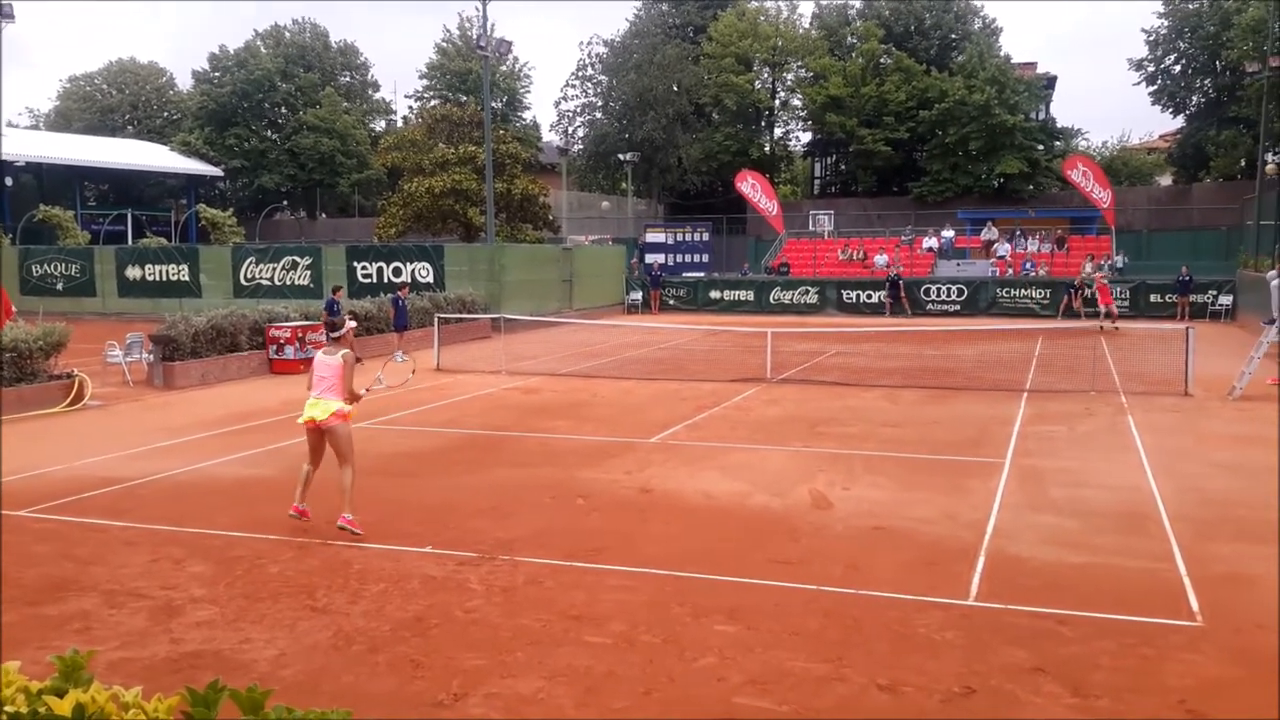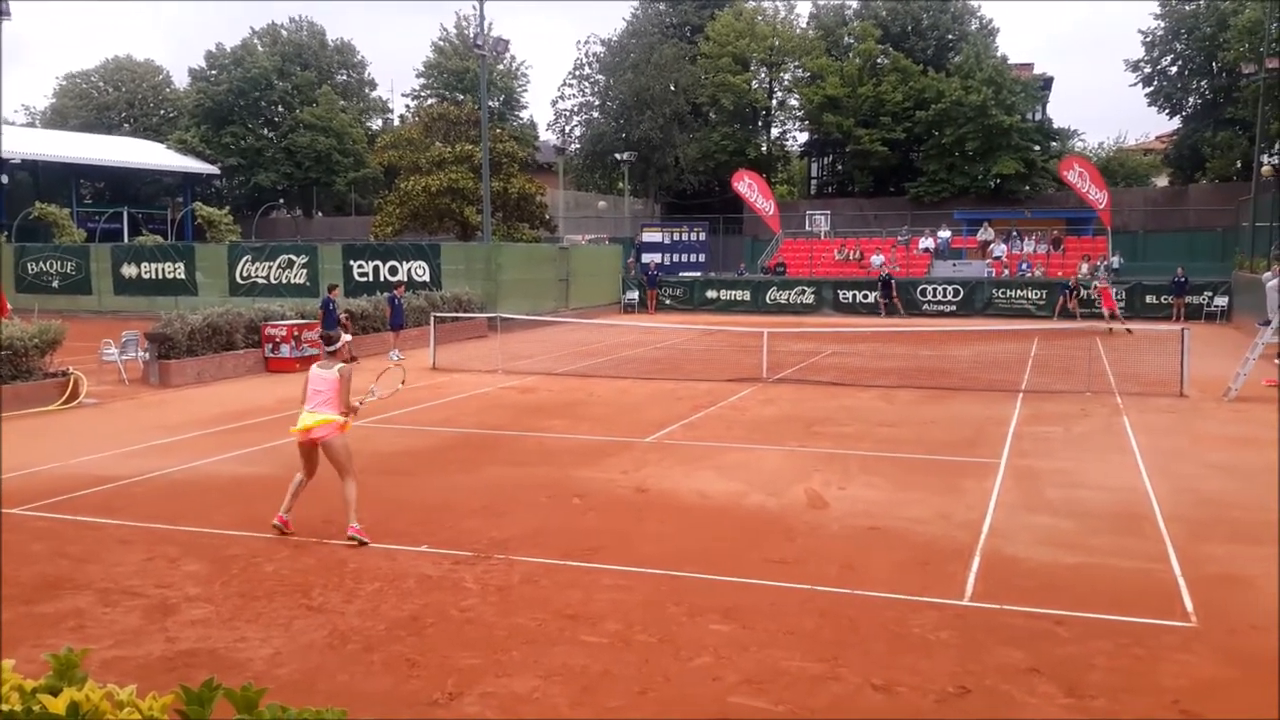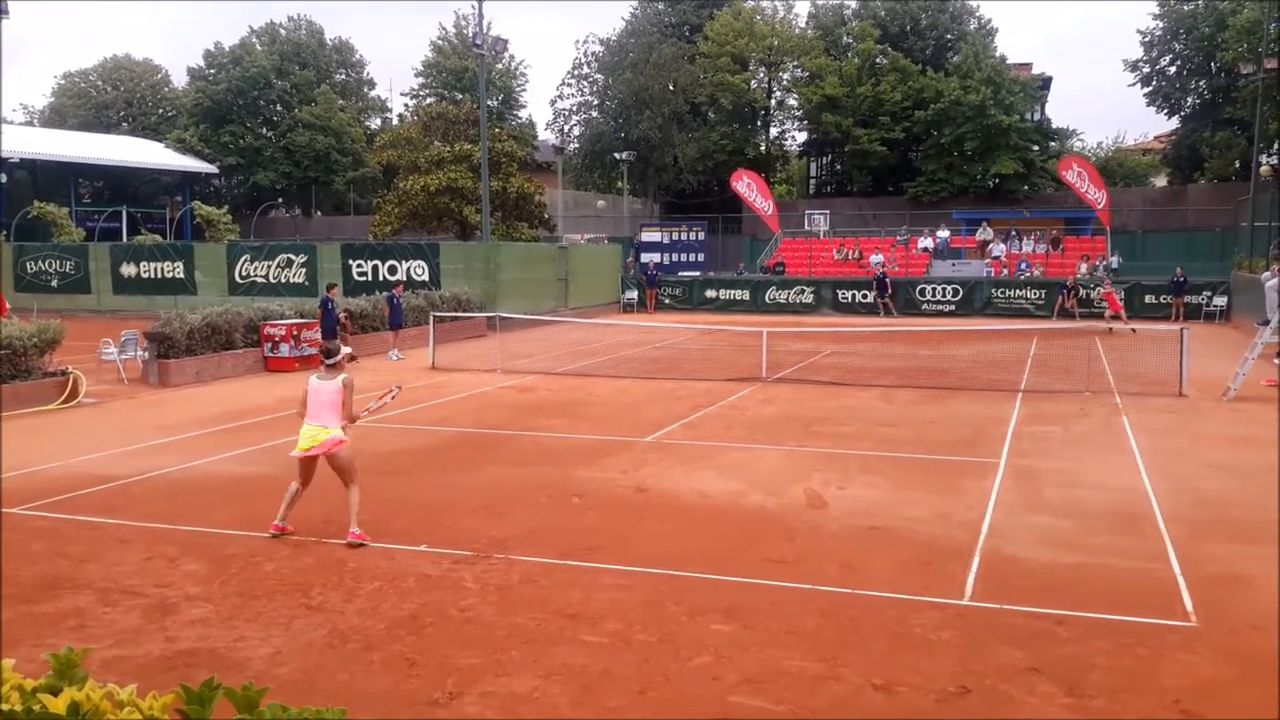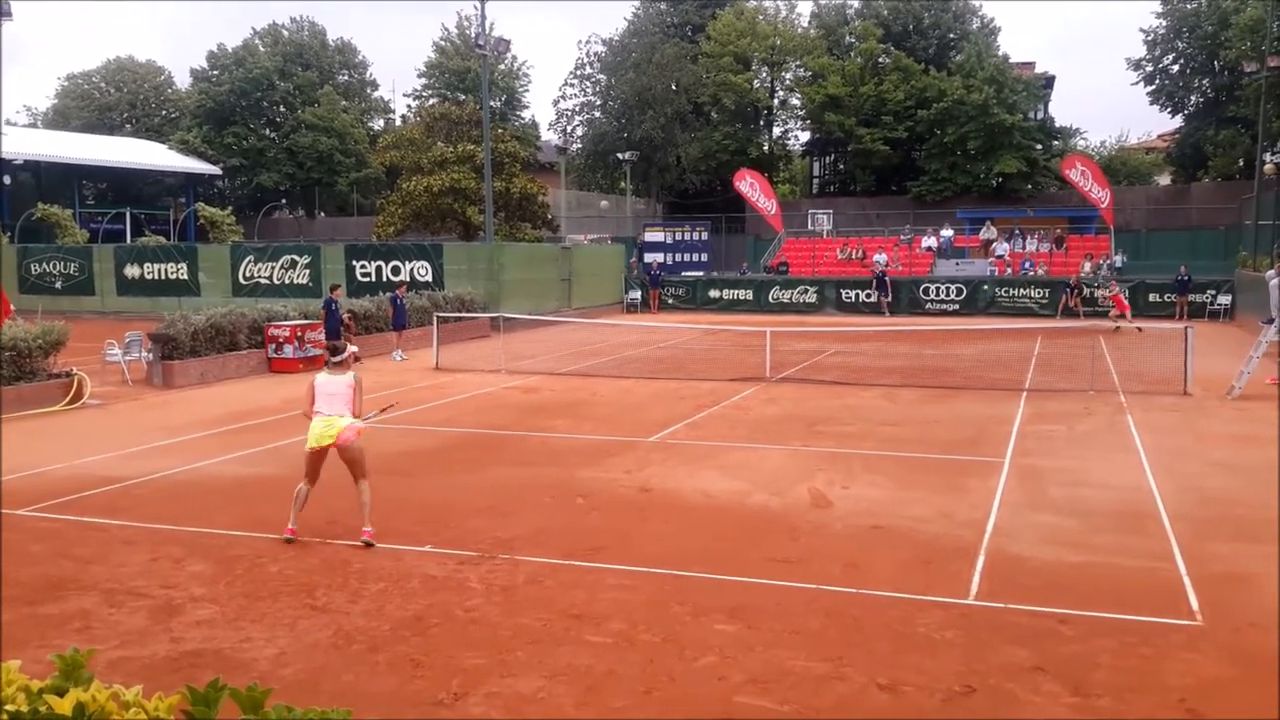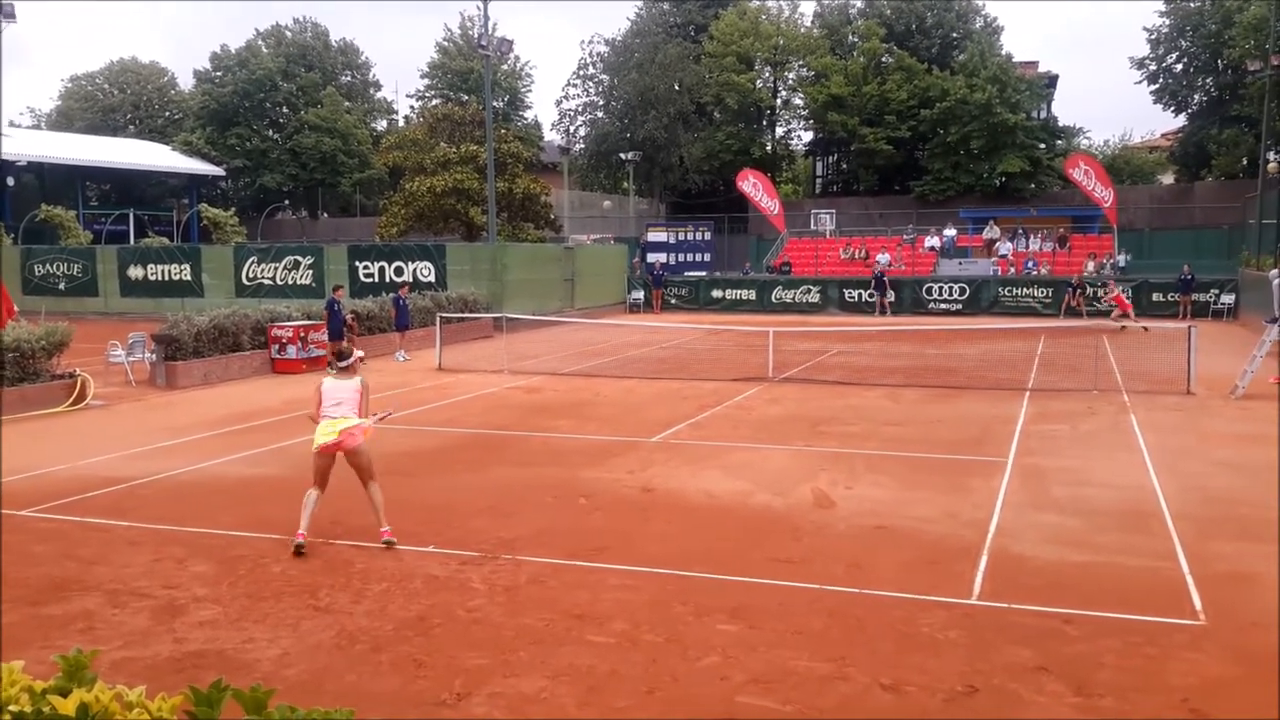
dt=0.1s
person 1, frame 1
left shoulder: (319, 354)
right shoulder: (347, 355)
left elbow: (310, 387)
right elbow: (348, 391)
right wrist: (357, 396)
left hip: (313, 410)
right hip: (333, 413)
left knee: (312, 462)
right knee: (347, 466)
left ankle: (299, 505)
right ankle: (346, 516)
person 1, frame 2
left shoulder: (313, 368)
right shoulder: (343, 369)
left elbow: (304, 399)
right elbow: (346, 406)
right wrist: (354, 407)
left hip: (306, 424)
right hip: (328, 427)
left knee: (306, 473)
right knee: (348, 478)
left ankle: (282, 516)
right ankle: (353, 525)
person 1, frame 3
left shoulder: (311, 380)
right shoulder: (345, 380)
left elbow: (301, 412)
right elbow: (348, 416)
right wrist: (354, 418)
left hip: (308, 436)
right hip: (332, 438)
left knee: (301, 482)
right knee: (352, 485)
left ankle: (278, 524)
right ankle: (354, 531)
person 1, frame 4
left shoulder: (317, 378)
right shoulder: (354, 377)
left elbow: (307, 410)
right elbow: (358, 412)
right wrist: (350, 419)
left hip: (318, 431)
right hip: (345, 431)
left knee: (308, 481)
right knee: (362, 480)
left ankle: (290, 528)
right ankle: (367, 530)
person 1, frame 5
left shoulder: (323, 382)
right shoulder: (361, 382)
left elbow: (314, 415)
right elbow: (364, 416)
right wrist: (361, 422)
left hip: (325, 434)
right hip: (351, 433)
left knee: (317, 488)
right knee: (370, 482)
left ankle: (301, 534)
right ankle: (384, 530)
